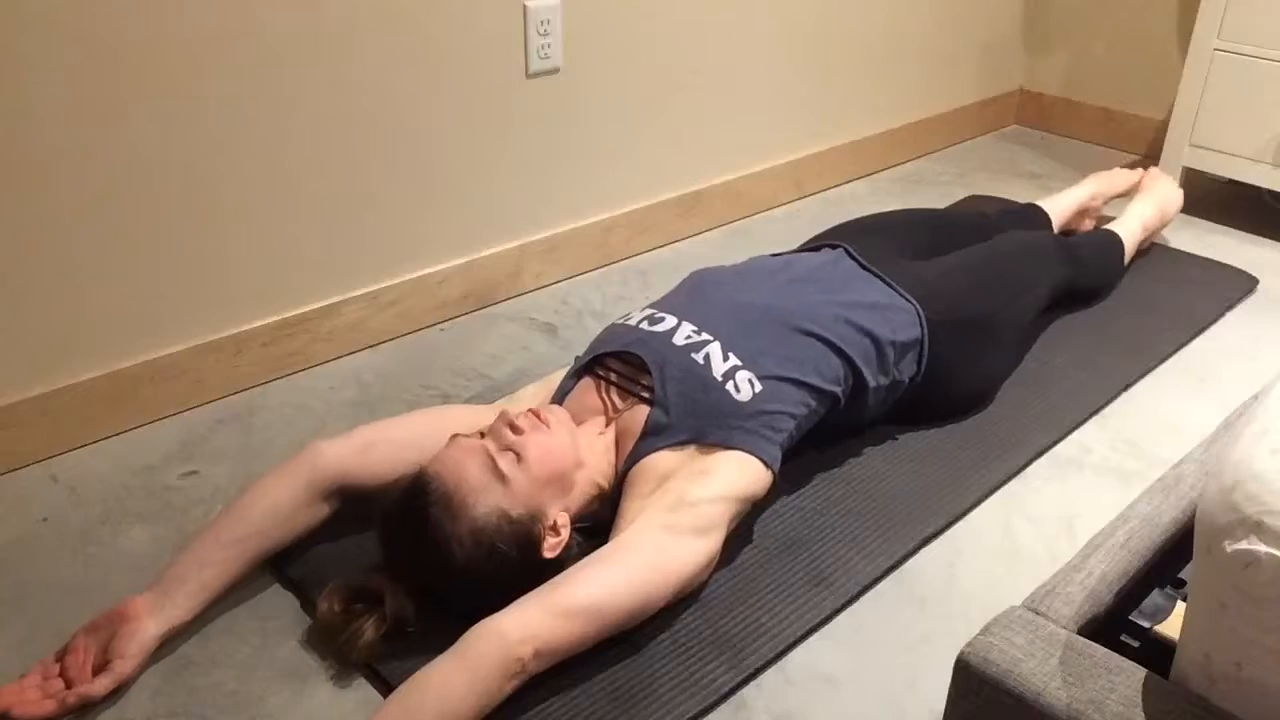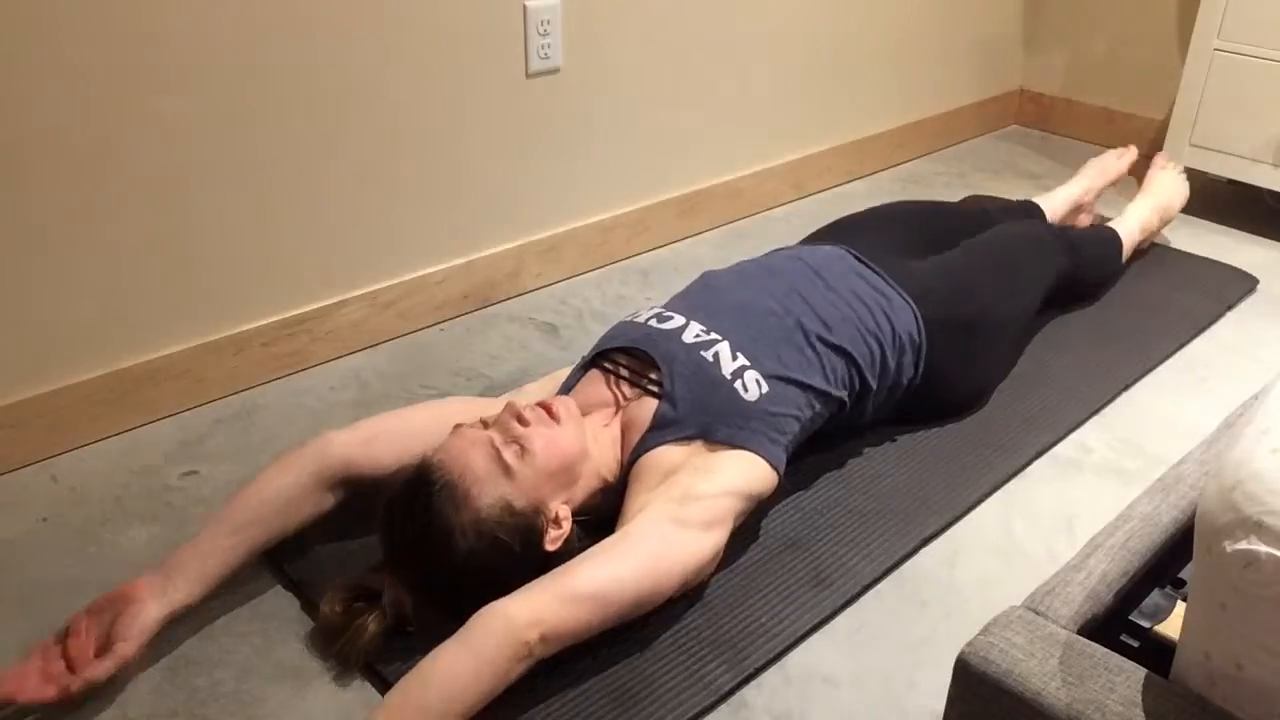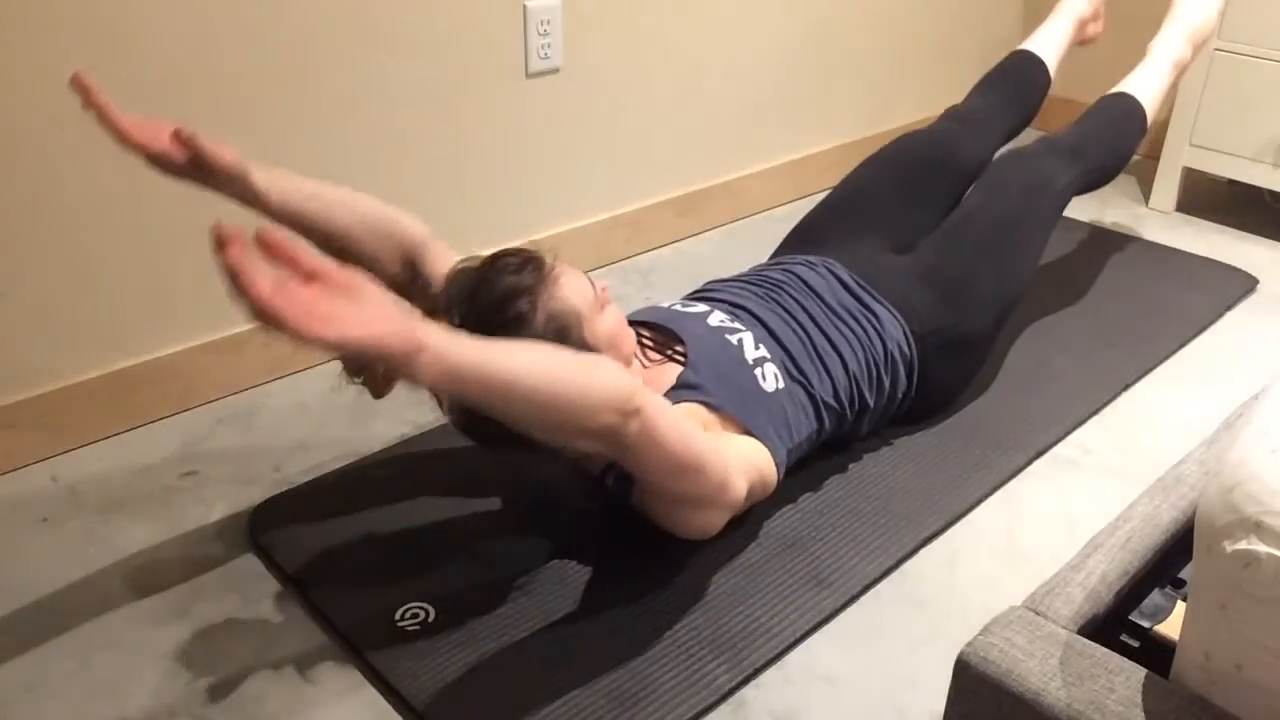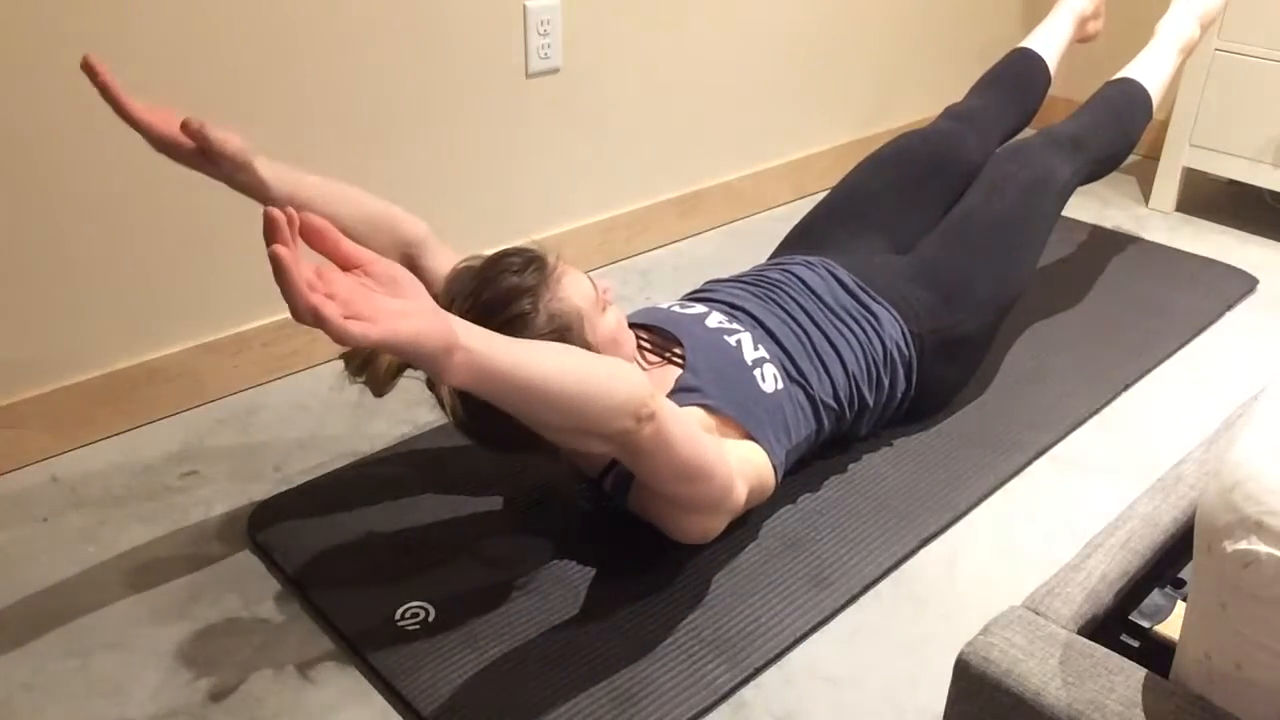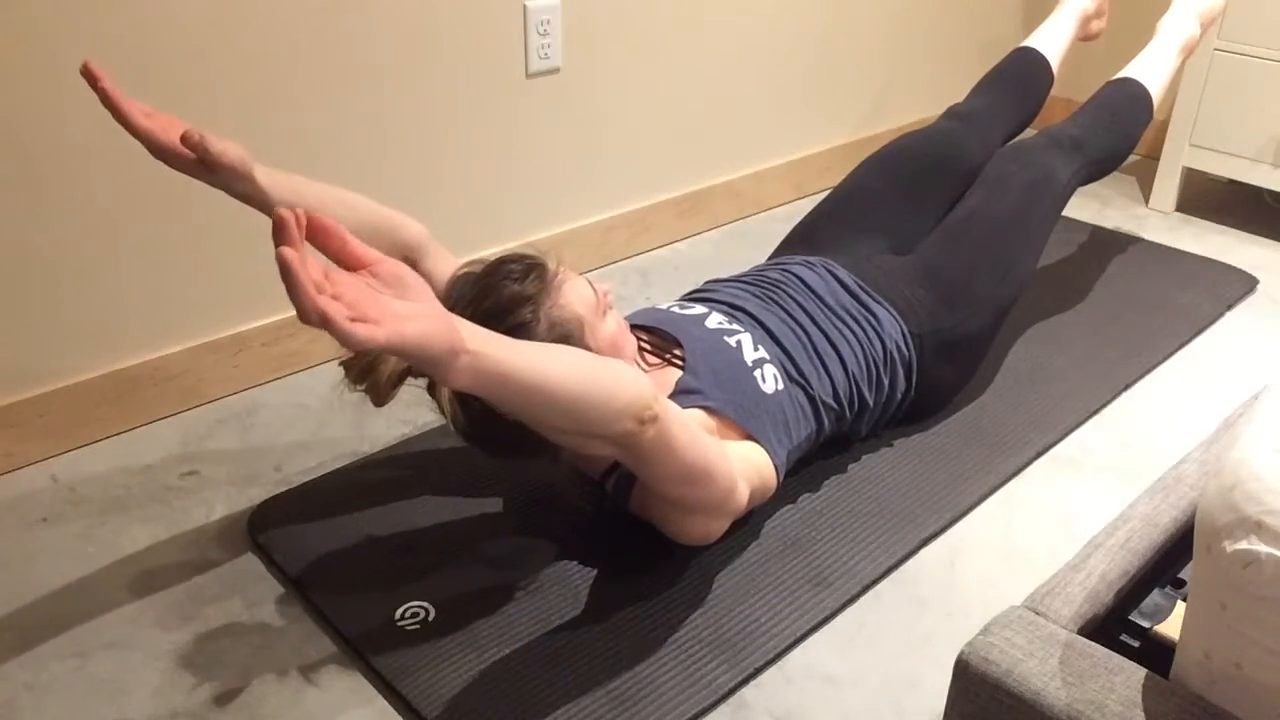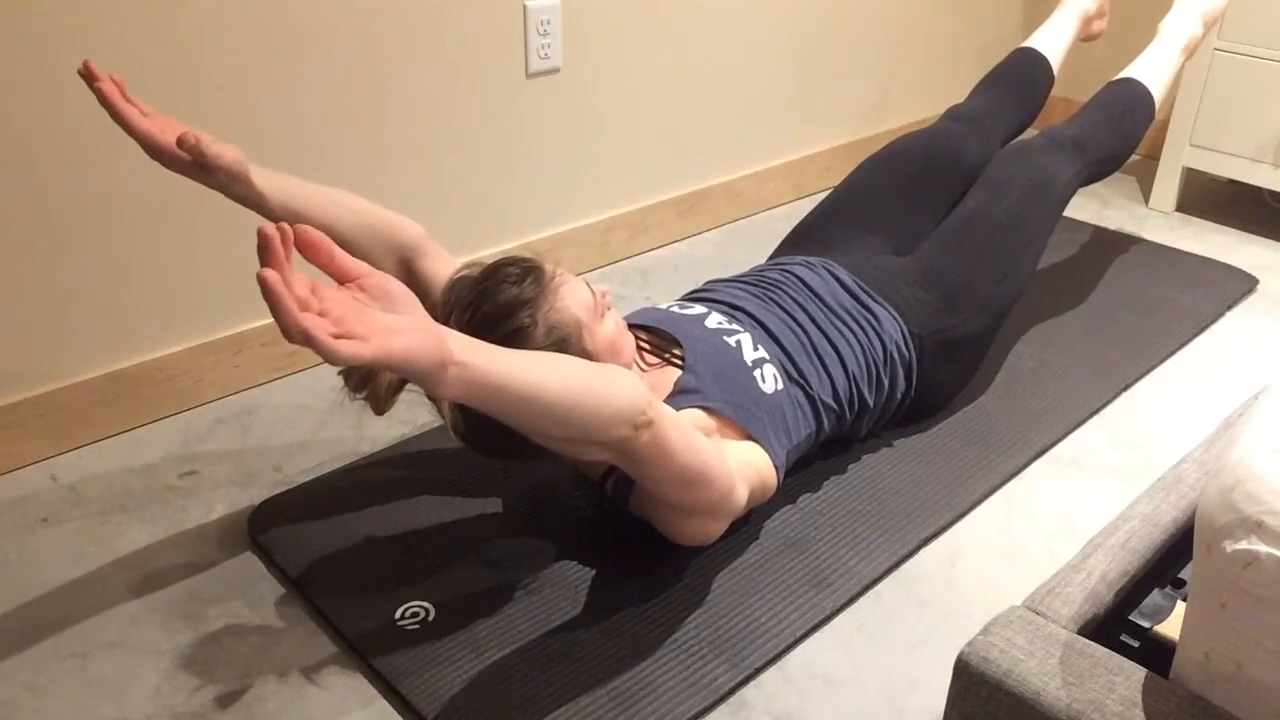
dt=0.7s
person 1, frame 1
left shoulder: (561, 408)
right shoulder: (681, 497)
left hip: (831, 267)
right hip: (916, 333)
left knee: (975, 220)
right knee: (1043, 261)
left ankle: (1083, 200)
right ankle: (1131, 218)
person 1, frame 2
left shoulder: (572, 399)
right shoulder: (690, 492)
left elbow: (339, 453)
right elbow: (528, 622)
left hip: (829, 266)
right hip: (922, 333)
left knee: (983, 215)
right knee: (1039, 253)
left ankle: (1082, 191)
right ankle: (1136, 212)
person 1, frame 3
left shoulder: (596, 359)
right shoulder: (685, 476)
left elbow: (412, 247)
right elbow: (619, 406)
left wrist: (231, 174)
right wrist: (405, 343)
left hip: (806, 276)
right hip: (909, 335)
left knee: (966, 138)
right knee: (1046, 168)
person 1, frame 4
left shoulder: (600, 357)
right shoulder: (693, 482)
left elbow: (418, 245)
right elbow: (634, 411)
left wrist: (235, 165)
right wrist: (438, 342)
left hip: (807, 272)
right hip: (909, 330)
left knee: (964, 134)
right knee: (1042, 161)
person 1, frame 5
left shoulder: (602, 362)
right shoulder: (694, 484)
left elbow: (412, 246)
right elbow: (638, 413)
left wrist: (230, 166)
right wrist: (443, 340)
left hip: (805, 272)
right hip: (910, 331)
left knee: (968, 134)
right knee: (1044, 161)
person 1, frame 6
left shoulder: (597, 360)
right shoulder: (693, 483)
left elbow: (411, 251)
right elbow: (634, 416)
left wrist: (228, 172)
right wrist: (434, 355)
left hip: (804, 274)
right hip: (907, 331)
left knee: (963, 138)
right knee: (1043, 162)
